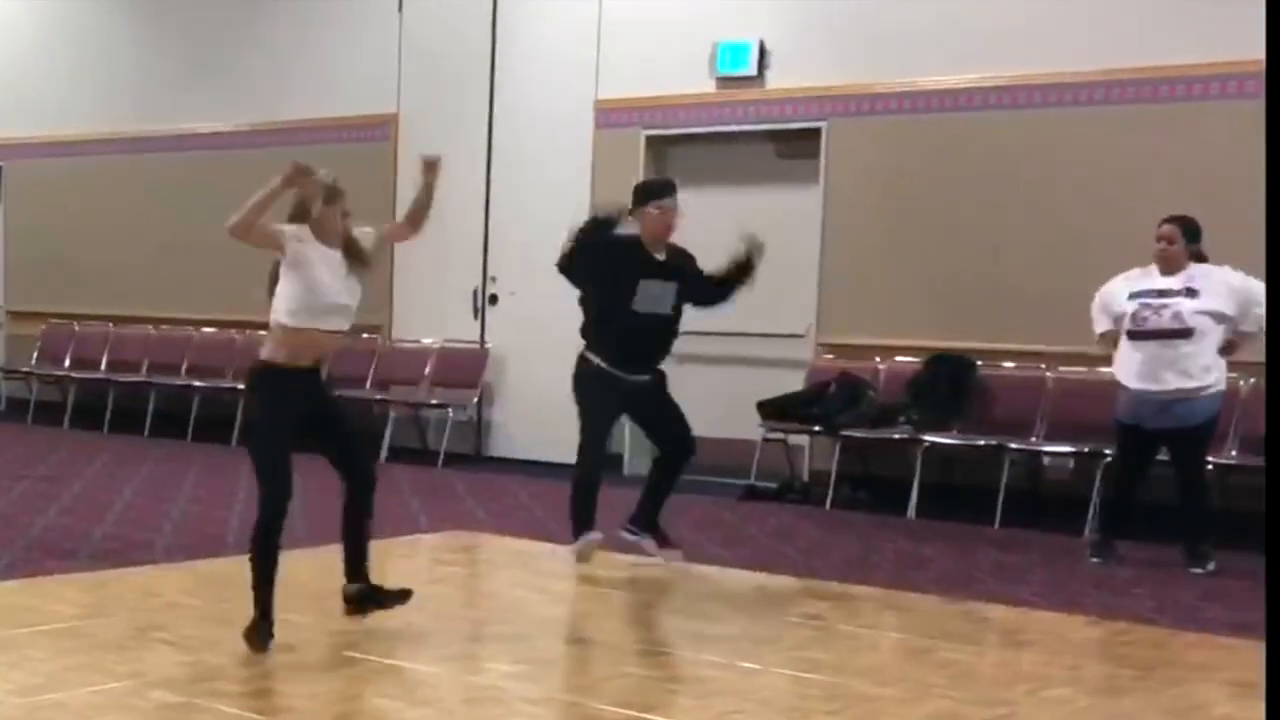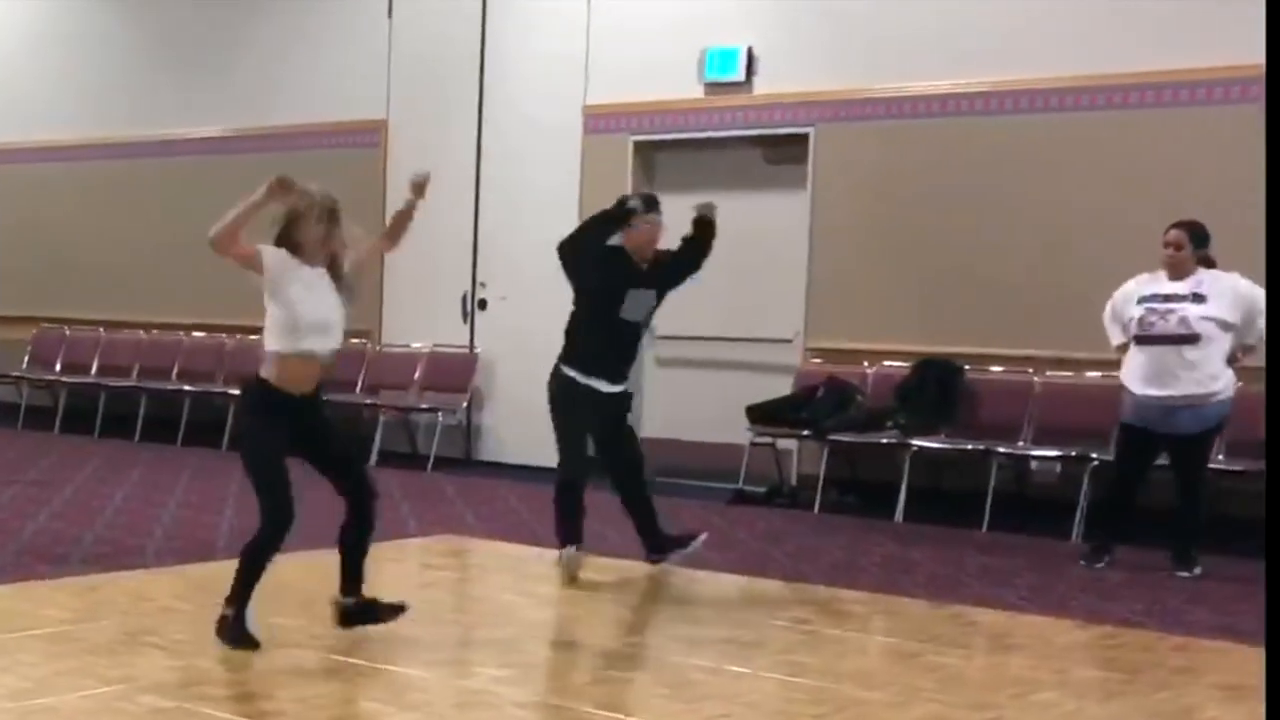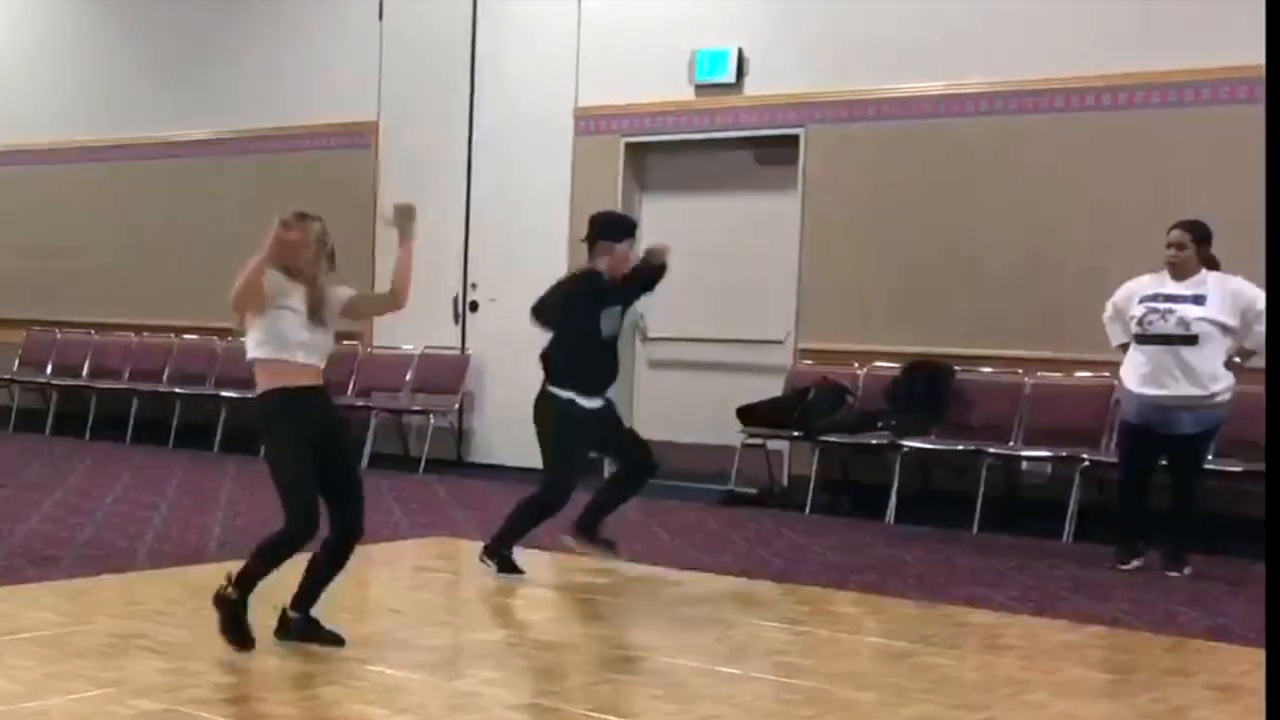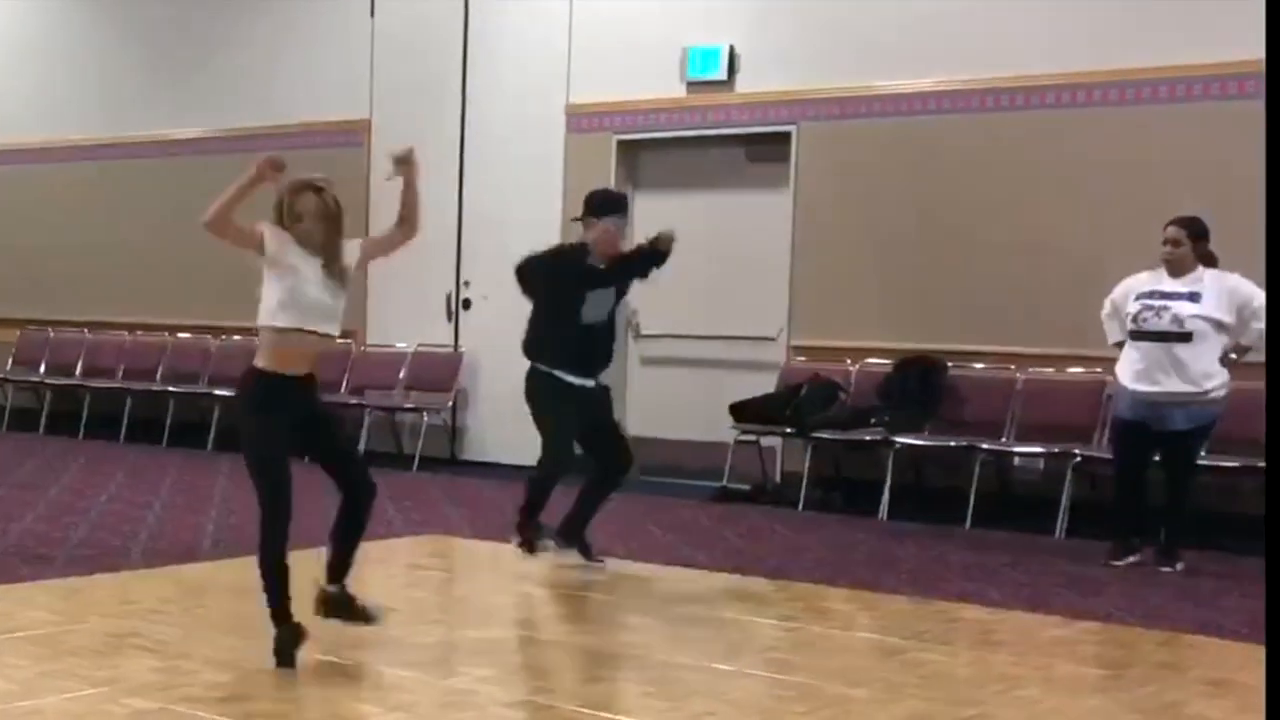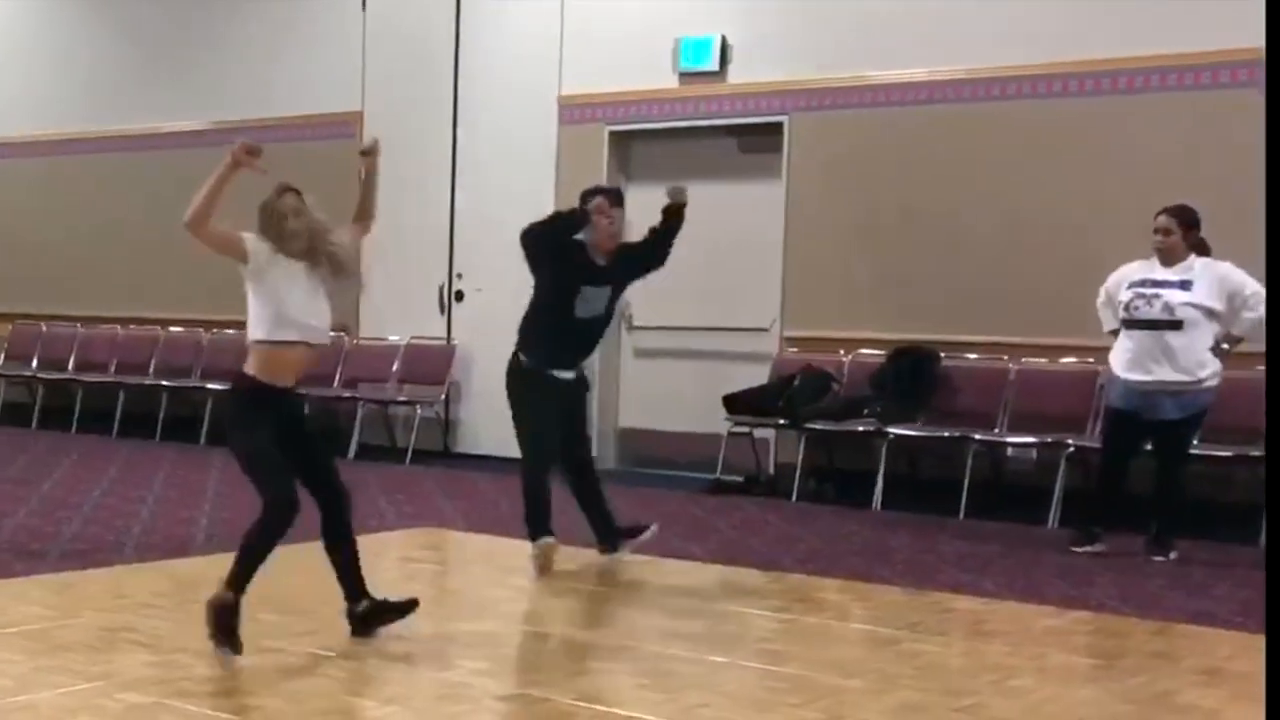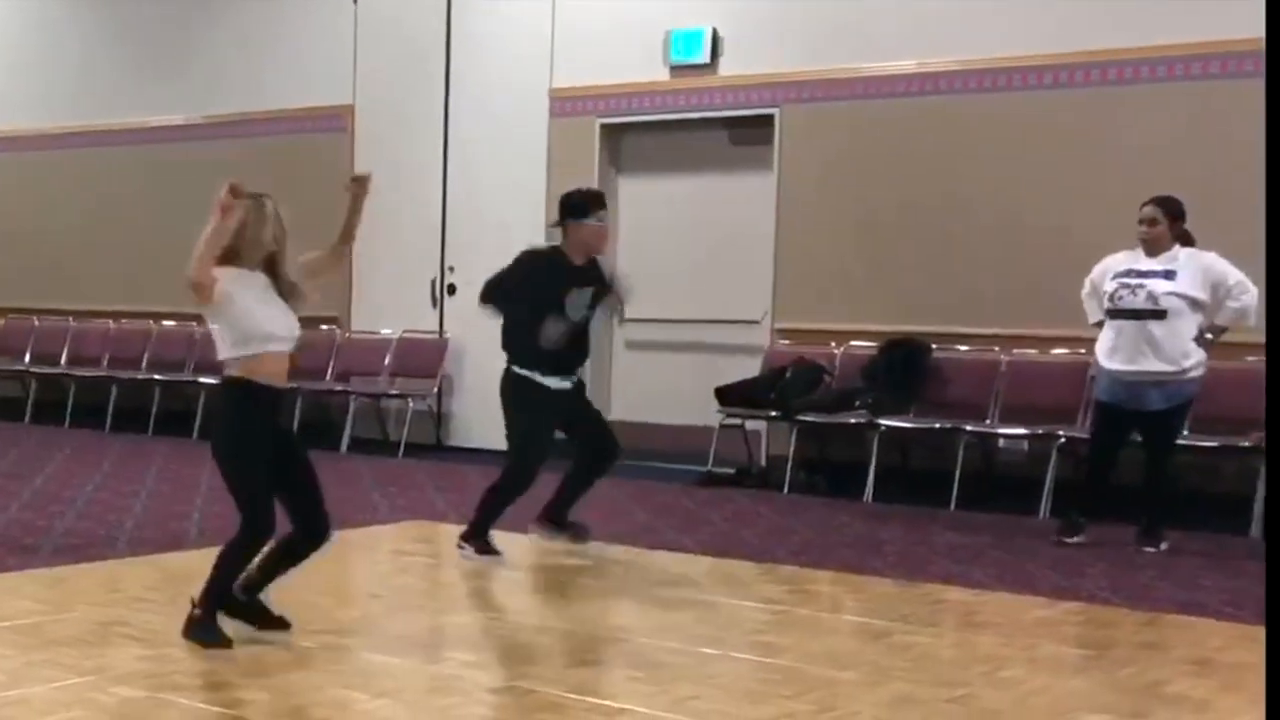
dt=0.2s
person 1, frame 1
left shoulder: (354, 244)
right shoulder: (297, 242)
left elbow: (410, 227)
right elbow: (239, 227)
left wrist: (429, 183)
right wrist: (284, 184)
left hip: (310, 384)
right hip: (274, 383)
left knee: (361, 477)
right knee: (275, 499)
left ankle: (359, 587)
right ankle: (262, 616)
person 1, frame 2
left shoulder: (339, 266)
right shoulder: (279, 263)
left elbow: (388, 240)
right elbow: (219, 241)
left wrist: (412, 201)
right wrist: (266, 197)
left hip: (308, 408)
right hip: (267, 406)
left knee: (363, 498)
right knee: (278, 521)
left ankle: (351, 598)
right ankle: (233, 614)
person 1, frame 3
left shoulder: (329, 297)
right shoulder: (267, 285)
left elbow: (395, 299)
right elbow: (241, 302)
left wrist: (404, 234)
right wrist: (272, 246)
left hip: (323, 413)
right hip: (281, 415)
left knee: (349, 525)
right knee: (303, 524)
left ankle: (297, 614)
right ankle: (234, 594)
person 1, frame 4
left shoulder: (344, 256)
right shoulder: (276, 245)
left elbow: (406, 230)
right elbow: (214, 223)
left wrist: (409, 178)
right wrist: (256, 176)
left hip: (304, 395)
right hip: (264, 394)
left knee: (360, 488)
right knee: (277, 512)
left ankle: (334, 589)
right ankle: (284, 625)
person 1, frame 5
left shoulder: (321, 262)
right shoulder: (260, 256)
left elbow: (361, 224)
right elbow: (195, 224)
left wrist: (370, 173)
right wrist: (231, 165)
left hip: (288, 406)
right hip: (252, 404)
left knee: (335, 501)
right knee: (282, 503)
left ankle: (361, 607)
right ankle: (226, 599)
person 1, frame 6
left shoulder: (277, 279)
right shoulder: (221, 279)
left elbow: (335, 257)
right elbow: (201, 281)
left wrist: (356, 205)
right wrist: (223, 220)
left hip: (274, 413)
right hip: (239, 410)
left knee: (313, 525)
right knee: (259, 522)
left ankle: (242, 594)
right ankle: (201, 613)
person 2, frame 1
left shoulder: (680, 263)
right shoulder: (616, 252)
left elbow: (707, 295)
right elbow: (572, 265)
left wrist: (745, 265)
right wrist: (603, 227)
left hip: (644, 377)
right hip: (600, 374)
left knee: (679, 445)
right knee: (594, 454)
left ankle: (643, 523)
right ankle: (584, 532)
person 2, frame 2
left shoulder: (655, 268)
right shoulder: (602, 263)
left elbow: (686, 261)
right elbow: (571, 250)
left wrist: (704, 228)
right wrist: (620, 213)
left hip: (610, 390)
right hip: (575, 387)
left knee: (626, 468)
right knee: (573, 465)
left ankle: (657, 543)
right ankle: (569, 544)
person 2, frame 3
left shoulder: (617, 285)
right shoulder: (576, 289)
left elbow: (641, 281)
right elbow: (545, 313)
left wrist: (654, 264)
right wrist: (597, 275)
left hip: (595, 406)
right hip: (563, 406)
left knee: (641, 464)
right knee: (558, 488)
left ankle: (587, 527)
right ankle: (497, 549)
person 2, frame 4
left shoulder: (617, 267)
right shoulder: (564, 265)
left elbow: (645, 261)
right elbow: (527, 276)
left wrist: (661, 246)
right wrist: (585, 246)
left hip: (588, 385)
right hip: (550, 382)
left knee: (616, 460)
right knee: (560, 456)
left ankle: (571, 534)
right ankle: (528, 527)
person 2, frame 5
left shoulder: (620, 261)
right shoulder: (564, 254)
left elbow: (654, 251)
right elbow: (533, 238)
left wrist: (674, 211)
right wrist: (583, 217)
left hip: (567, 376)
right hip: (531, 374)
left knee: (578, 457)
right knee: (540, 450)
left ankle: (609, 534)
right ankle: (541, 534)
person 2, frame 6
left shoulder: (590, 269)
right shoulder: (539, 264)
right elbow: (494, 293)
left wrist: (607, 290)
right wrist: (538, 324)
left hip: (567, 387)
right hip: (530, 386)
left knee: (602, 448)
right knee: (523, 468)
left ankle: (555, 515)
right ankle: (474, 534)
person 3, frame 1
left shoulder: (1217, 281)
right shoulder: (1131, 281)
left elbow: (1259, 300)
right elbow: (1101, 304)
left wrist: (1237, 339)
right wrist: (1109, 338)
left hip: (1194, 399)
right hip: (1137, 399)
left knee: (1191, 477)
right knee: (1125, 472)
left ankle: (1198, 548)
right ankle: (1105, 538)
person 3, frame 2
left shoulder: (1226, 287)
right shoulder: (1140, 287)
left elbow: (1260, 312)
right elbow: (1113, 314)
left wrist: (1239, 351)
right wrist: (1125, 349)
left hip: (1199, 406)
right hip: (1142, 402)
left knee: (1190, 483)
right knee: (1125, 475)
left ankle: (1185, 553)
right ankle: (1101, 543)
person 3, frame 3
left shoulder: (1228, 289)
right shoulder: (1142, 287)
left elbow: (1262, 317)
right elbow: (1113, 313)
left wrist: (1237, 357)
right wrist: (1129, 351)
left hip: (1197, 406)
right hip: (1141, 401)
left knee: (1185, 483)
right knee: (1132, 475)
left ankle: (1177, 553)
right ankle: (1132, 545)
person 3, frame 4
left shoulder: (1225, 286)
right shoulder: (1139, 284)
left elbow: (1260, 316)
right elbow: (1111, 312)
left wrist: (1231, 355)
right wrist: (1126, 348)
left hip: (1191, 402)
right hip: (1135, 397)
left knee: (1179, 478)
right knee: (1127, 470)
left ankle: (1171, 548)
right ankle: (1128, 542)
person 3, frame 5
left shoulder: (1217, 275)
right shoulder: (1131, 273)
left elbow: (1257, 305)
right elbow: (1105, 301)
left wrist: (1223, 345)
left hip: (1183, 391)
right hip: (1127, 386)
left knee: (1170, 467)
right knee: (1112, 460)
left ankle: (1162, 538)
right ankle: (1092, 528)
person 3, frame 6
left shoulder: (1201, 265)
right shoulder: (1116, 263)
left elbow: (1243, 295)
right elbow: (1091, 292)
left wrist: (1208, 335)
left hip: (1169, 381)
right hip: (1114, 377)
left knee: (1158, 458)
right knee: (1100, 451)
left ankle: (1152, 529)
right ankle: (1076, 518)
